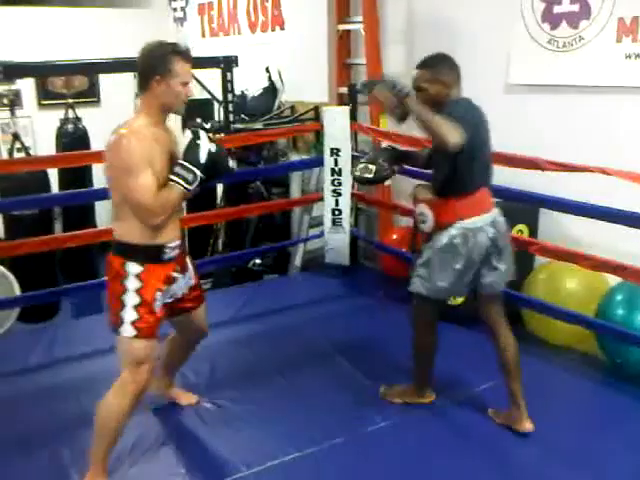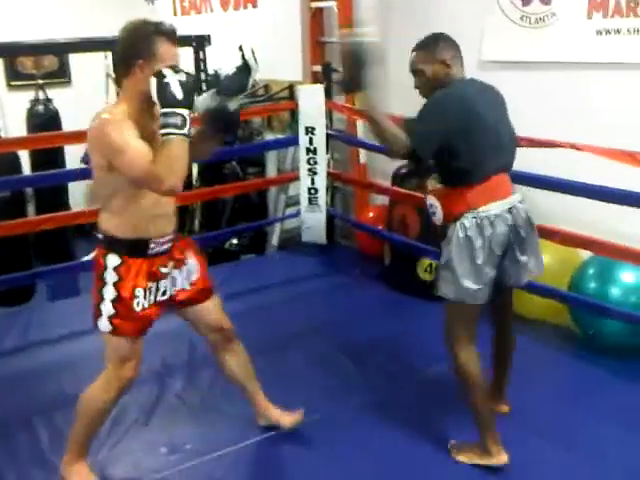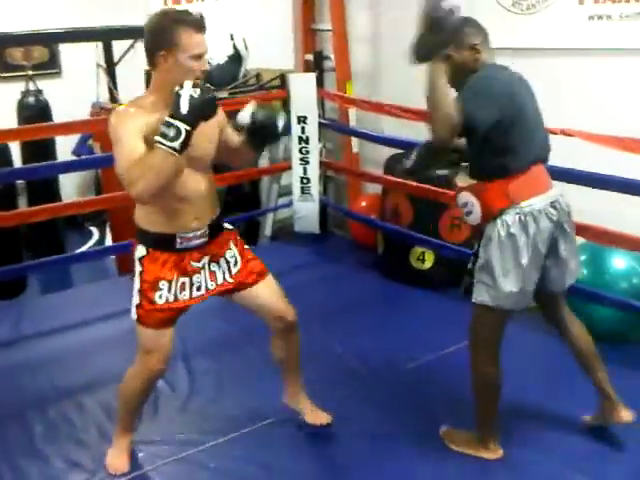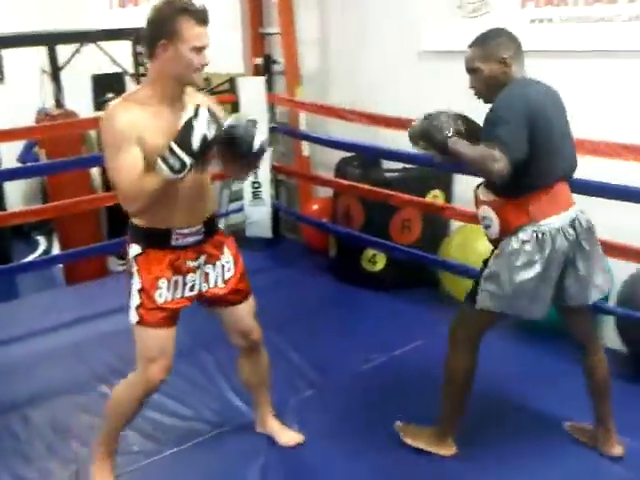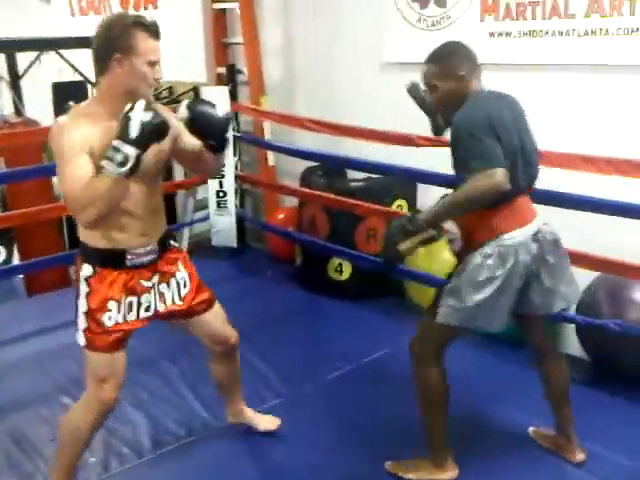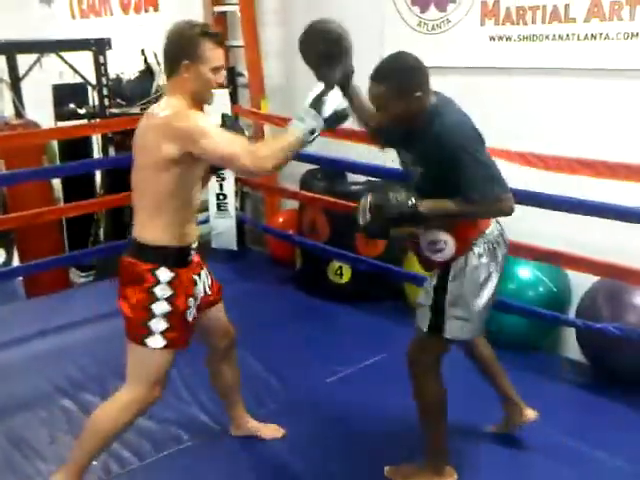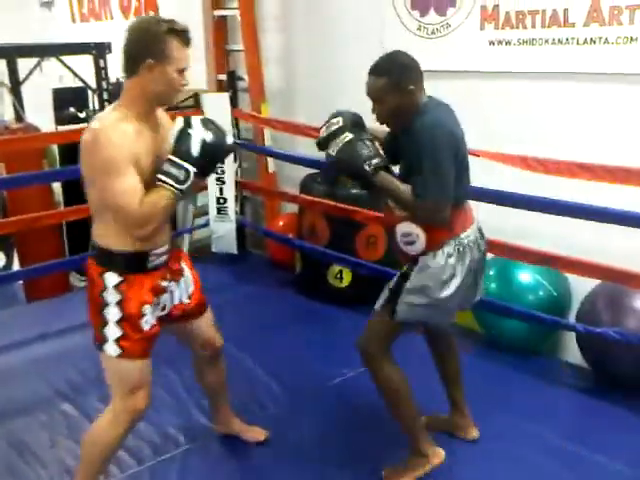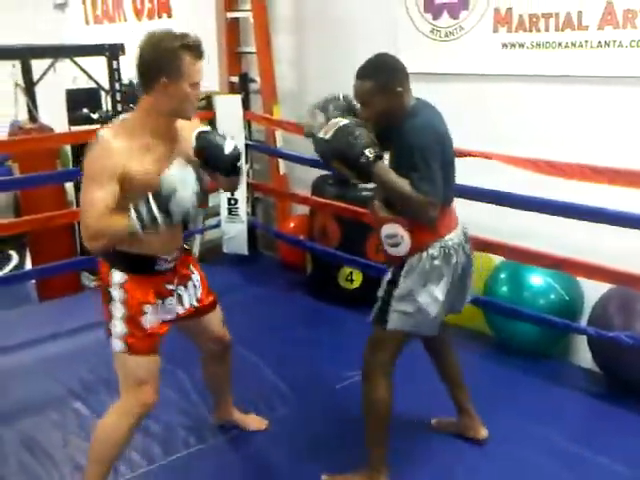
dt=0.4s
person 1, frame 1
left shoulder: (164, 132)
right shoulder: (130, 140)
right elbow: (152, 214)
left wrist: (203, 167)
right wrist: (190, 168)
left hip: (172, 258)
right hip: (139, 268)
left knee: (195, 328)
right knee: (136, 373)
left ankle: (165, 385)
person 1, frame 2
left shoulder: (158, 112)
right shoulder: (110, 127)
right elbow: (170, 181)
left wrist: (197, 117)
right wrist: (176, 112)
left hip: (172, 250)
right hip: (128, 262)
left knee: (222, 330)
right knee: (121, 371)
left ankle: (264, 408)
person 1, frame 3
left shoulder: (207, 107)
right shoulder: (127, 120)
left elbow: (238, 155)
right elbow: (143, 188)
left wrist: (256, 132)
right wrist: (178, 125)
left hip: (216, 241)
right hip: (163, 254)
left knee: (283, 316)
right knee: (153, 362)
left ankle: (295, 395)
right ankle: (123, 435)
person 1, frame 4
left shoulder: (200, 104)
right shoulder: (122, 116)
left elbow: (233, 170)
right elbow: (133, 201)
left wrist: (246, 151)
right wrist: (180, 152)
left hip: (209, 243)
right hip: (157, 253)
left knee: (250, 337)
right knee: (153, 371)
left ankle: (266, 417)
person 1, frame 5
left shoulder: (156, 114)
right shoulder: (71, 130)
left elbow: (206, 170)
right elbow: (87, 212)
left wrist: (214, 139)
right wrist: (127, 147)
left hip: (163, 259)
right hip: (109, 273)
left knee: (224, 340)
right knee: (104, 393)
left ankle: (237, 410)
person 1, frame 6
left shoulder: (176, 117)
right shoulder: (177, 122)
right elbow: (258, 162)
left wrist: (214, 159)
right wrist: (314, 119)
left hip: (181, 260)
right hip: (157, 271)
left knee: (224, 339)
right knee: (143, 390)
left ankle: (239, 420)
person 1, frame 7
left shoulder: (162, 119)
right shoulder: (107, 135)
right elbow: (140, 223)
left wrist: (202, 160)
right wrist: (182, 163)
left hip: (168, 263)
right hip: (122, 278)
left knee: (209, 345)
right knee: (131, 401)
left ankle: (225, 419)
person 1, frame 8
left shoulder: (185, 129)
right shoulder: (111, 147)
left elbow: (226, 182)
right elbow: (94, 236)
left wrist: (223, 157)
right wrist: (157, 208)
left hip: (176, 265)
right hip: (131, 278)
left knee: (218, 340)
right knee: (138, 398)
left ankle: (225, 410)
person 2, frame 1
left shoulder: (456, 114)
right shoulder: (468, 112)
left elbow: (452, 142)
left wrist: (407, 103)
right wrist: (404, 158)
left hip: (460, 230)
right hip: (488, 222)
left knee: (424, 311)
right knee: (495, 316)
left ankle: (421, 388)
right ankle: (519, 411)
person 2, frame 2
left shoulder: (447, 101)
right shoulder: (488, 93)
left elbow: (398, 145)
left wrist: (362, 88)
right wrist: (438, 162)
left hip: (474, 223)
right hip: (511, 209)
left knee: (459, 336)
right knee: (502, 310)
left ankle: (488, 444)
right ankle: (498, 397)
person 2, frame 3
left shoulder: (482, 83)
right shoulder: (509, 80)
left elbow: (445, 128)
left wrist: (435, 63)
right wrist: (467, 157)
left hip: (516, 220)
right hip: (547, 204)
left knee: (484, 336)
right knee: (556, 308)
left ankle: (484, 439)
person 2, frame 4
left shoulder: (511, 102)
right shoulder: (546, 94)
left elbow: (498, 166)
left wrist: (445, 140)
right wrist: (466, 140)
left hip: (530, 237)
right hip: (570, 222)
left knee: (465, 333)
right knee: (585, 332)
left ankle: (442, 435)
right ankle: (607, 434)
person 2, frame 5
left shoulder: (469, 119)
right shoulder: (505, 104)
left elbow: (493, 181)
left wrist: (423, 220)
left hip: (495, 249)
right hip: (533, 235)
left knee: (426, 348)
right knee: (542, 342)
right ankle: (568, 440)
person 2, frame 6
left shoulder: (453, 133)
right shoulder: (420, 113)
left elbow: (500, 203)
right elbow: (380, 129)
left wrist: (415, 208)
right wrist: (346, 86)
left hip: (466, 254)
right hip: (460, 247)
left knee: (423, 358)
right knee: (461, 329)
right ankle: (514, 406)
person 2, frame 7
left shoulder: (432, 131)
right shoulder: (428, 112)
left elbow: (435, 212)
right elbow: (394, 150)
left wrist: (371, 171)
right wrist: (358, 133)
left hip: (441, 254)
right hip: (461, 243)
left knee: (372, 345)
right knee: (435, 328)
right ankle: (460, 418)
person 2, frame 8
left shoulder: (420, 132)
right shoulder: (414, 114)
left elbow: (425, 209)
right elbow: (380, 135)
left wrist: (368, 162)
right wrist: (354, 134)
left hip: (425, 257)
right hip: (444, 247)
left knee: (377, 361)
right knee: (431, 332)
right ankle: (469, 419)
